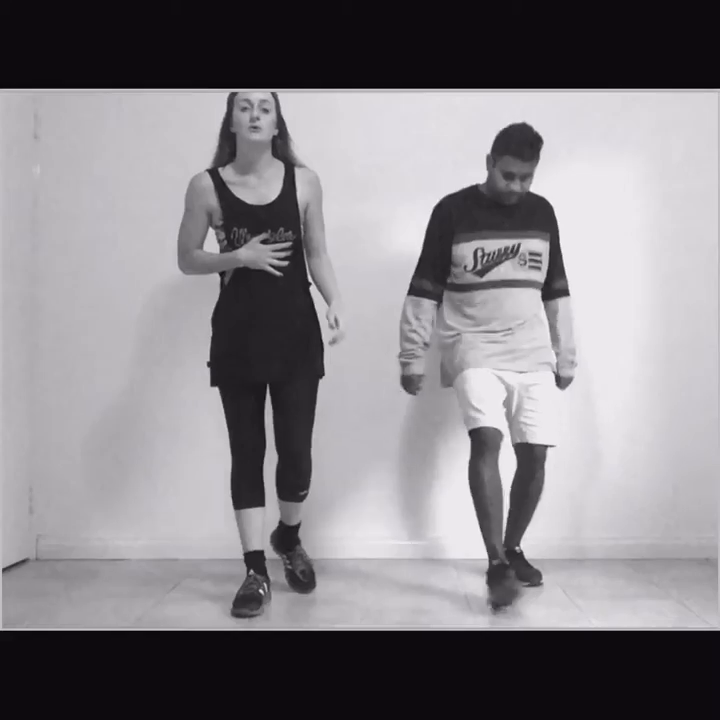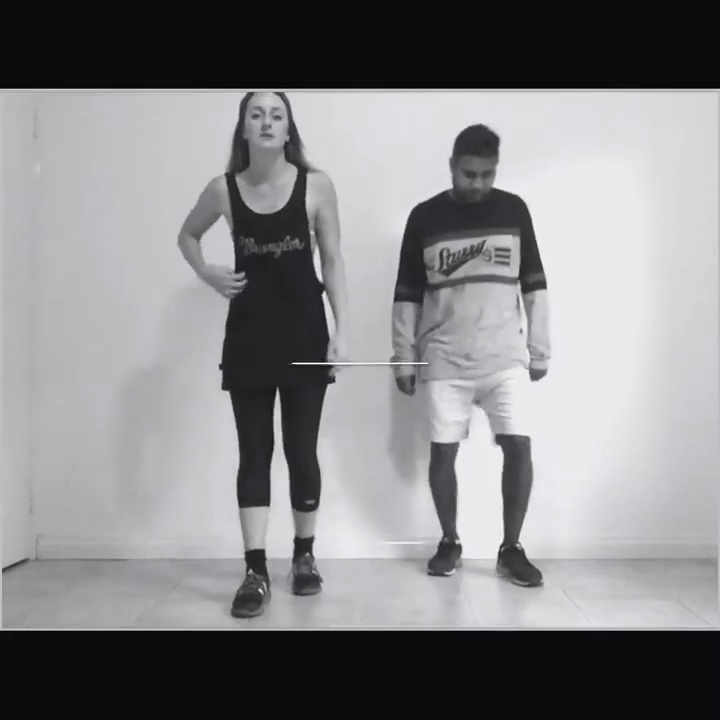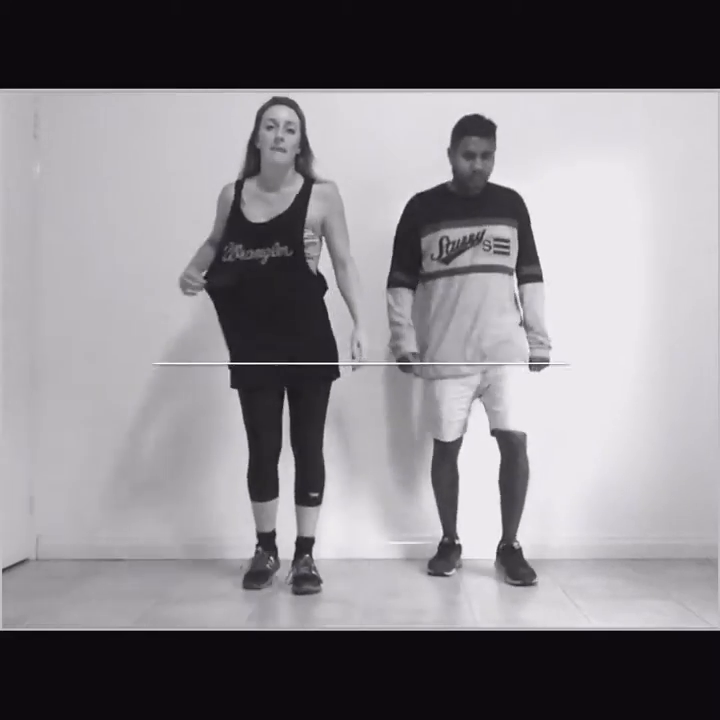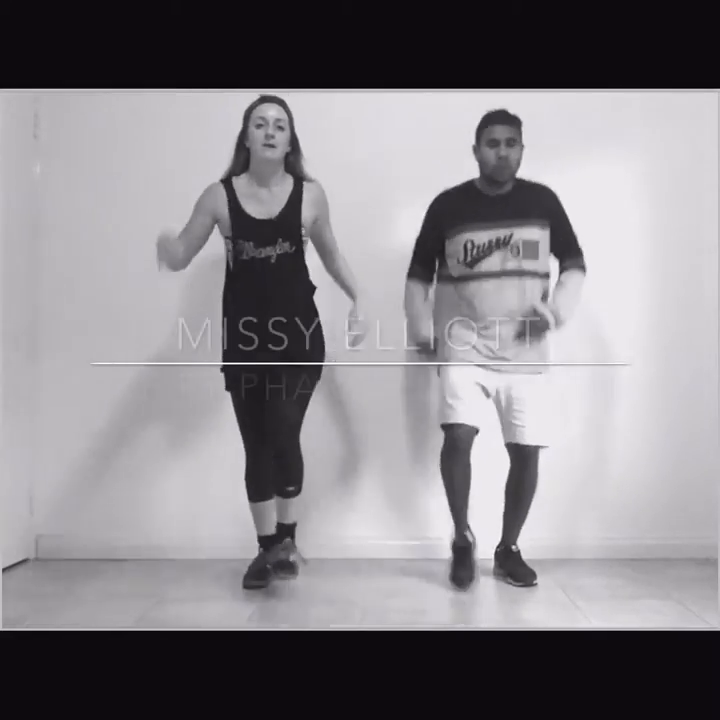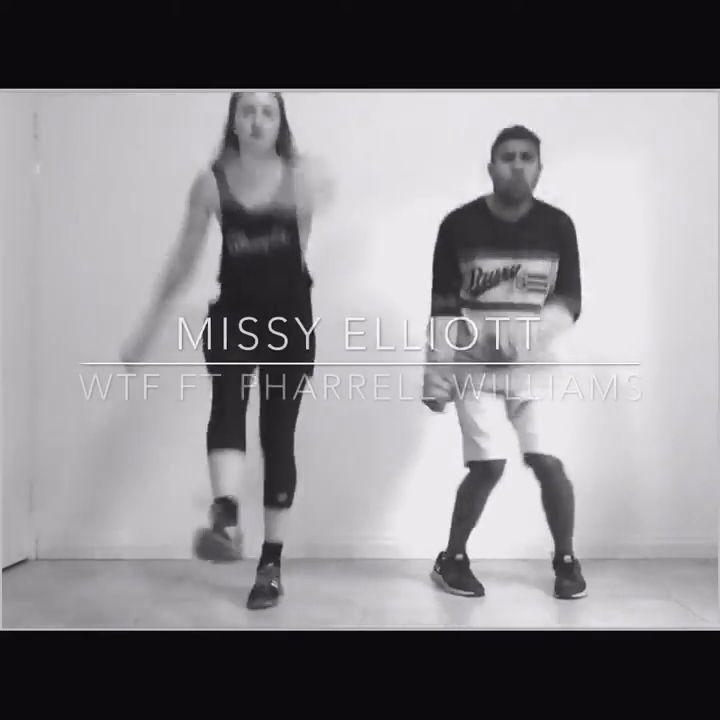
dt=0.4s
person 1, frame 1
left shoulder: (303, 179)
right shoulder: (206, 185)
left elbow: (317, 252)
right elbow: (187, 259)
left wrist: (334, 301)
right wrist: (238, 256)
left hip: (295, 329)
right hip: (236, 332)
left knee: (296, 449)
right knee: (246, 451)
left ankle: (288, 537)
right ankle: (256, 571)
person 1, frame 2
left shoulder: (316, 185)
right shoulder: (222, 189)
left elbow: (332, 260)
right elbow: (187, 235)
left wrist: (341, 327)
right wrist: (208, 274)
left hip: (304, 334)
right hip: (248, 335)
left knee: (302, 450)
right knee: (254, 451)
left ankle: (303, 554)
right ankle: (256, 571)
person 1, frame 3
left shoulder: (322, 194)
right shoulder: (232, 195)
left elbow: (343, 262)
right elbow: (215, 243)
left wrist: (359, 322)
right wrist: (192, 270)
left hip: (308, 337)
right hip: (252, 340)
left knee: (308, 446)
right knee: (262, 448)
left ankle: (304, 555)
right ankle: (266, 549)
person 1, frame 4
left shoulder: (310, 193)
right shoulder: (219, 194)
left elbow: (330, 253)
right elbow: (179, 257)
left wrist: (356, 299)
right wrist: (167, 248)
left hip: (297, 332)
right hip: (244, 334)
left knee: (283, 437)
right knee: (256, 446)
left ankle: (287, 538)
right ankle: (265, 547)
person 1, frame 5
left shoulder: (300, 170)
right shoulder: (210, 182)
left elbow: (318, 193)
right elbow: (184, 258)
left wrist: (290, 193)
right wrist: (149, 323)
left hip: (288, 321)
right hip: (232, 320)
left knee: (278, 439)
right knee: (227, 409)
left ankle: (270, 563)
right ankle: (222, 519)
person 2, frame 1
left shoulder: (543, 212)
right shoulder: (452, 211)
left elbow: (557, 291)
right elbow: (424, 289)
left wrist: (566, 357)
right wrist: (412, 356)
left hip: (533, 354)
right hip: (475, 349)
left knee: (534, 455)
right knee: (486, 442)
left ankle: (513, 549)
right ankle: (496, 564)
person 2, frame 2
left shoulder: (514, 209)
right shoulder: (424, 217)
left elbow: (535, 285)
right elbow: (407, 295)
left wrist: (539, 350)
right wrist: (404, 358)
left hip: (504, 355)
right hip: (445, 358)
left knee: (518, 446)
right knee: (442, 452)
left ankle: (511, 549)
right ankle: (449, 542)
person 2, frame 3
left shoulder: (511, 204)
right shoulder: (421, 208)
left elbow: (530, 277)
right elbow: (401, 282)
left wrist: (540, 339)
right wrist: (403, 340)
left hip: (505, 347)
right hip: (446, 352)
left knee: (514, 442)
right knee: (446, 447)
left ankle: (509, 546)
right ankle: (450, 542)
person 2, frame 4
left shoulder: (543, 201)
right shoulder: (447, 205)
left elbow: (574, 266)
right elbow: (420, 274)
left wrist: (556, 310)
right wrist: (421, 326)
left hip: (523, 354)
right hip: (464, 348)
left knee: (526, 455)
right knee: (458, 437)
left ankle: (508, 550)
right ankle: (462, 538)
person 2, frame 5
left shoulder: (558, 226)
right shoulder: (458, 226)
left elbow: (569, 301)
right elbow: (444, 306)
left wrist: (529, 338)
right wrist: (435, 372)
left hip: (531, 368)
right hip: (474, 368)
left knee: (549, 466)
right knee: (489, 466)
left ankle: (565, 559)
right ankle: (452, 559)
